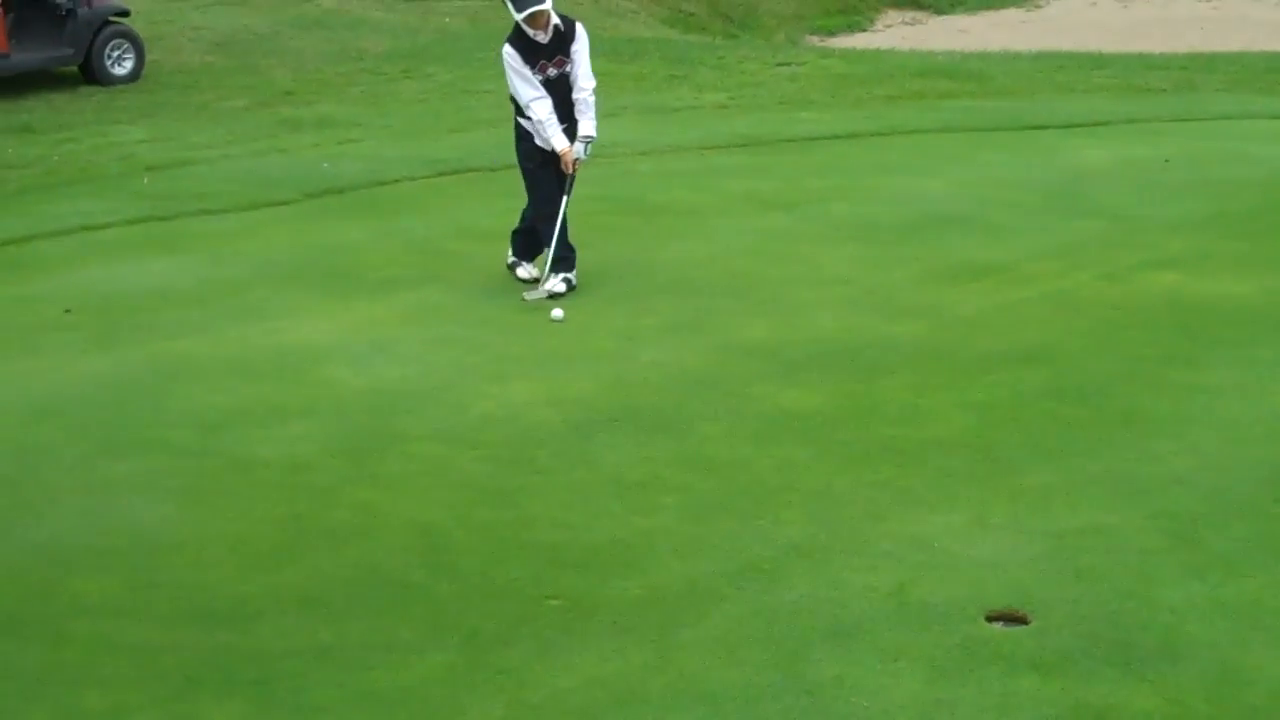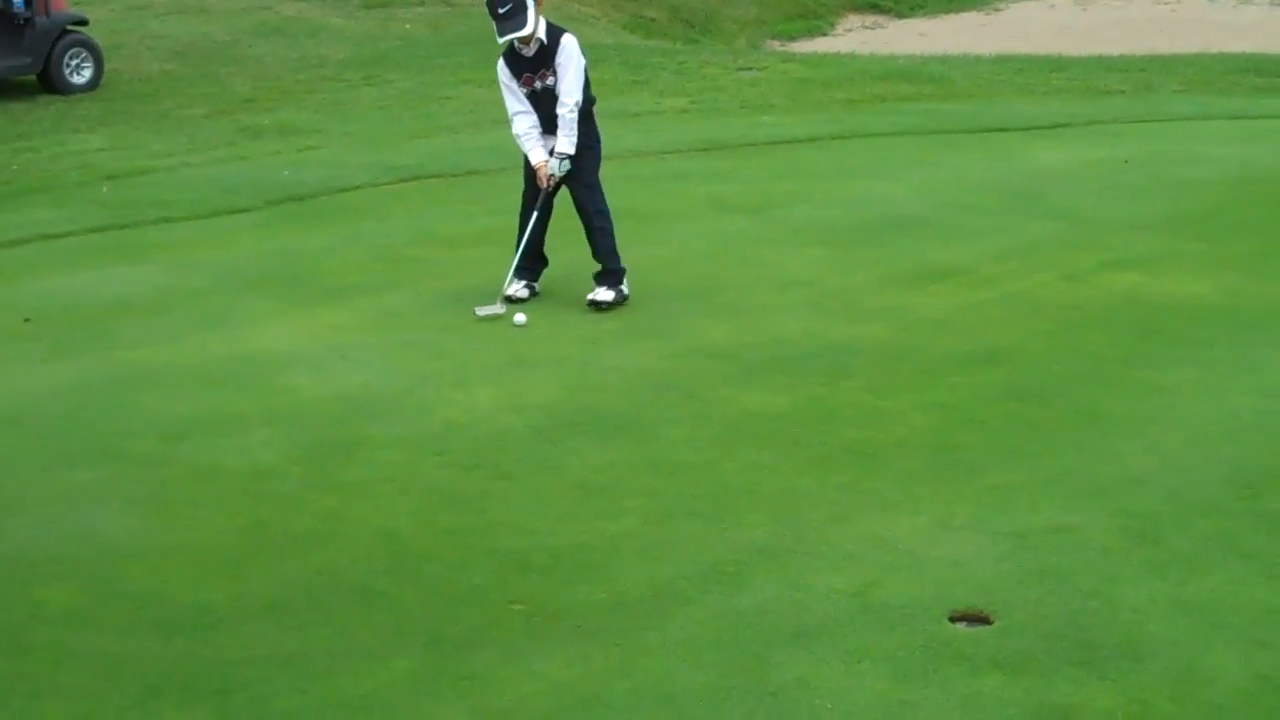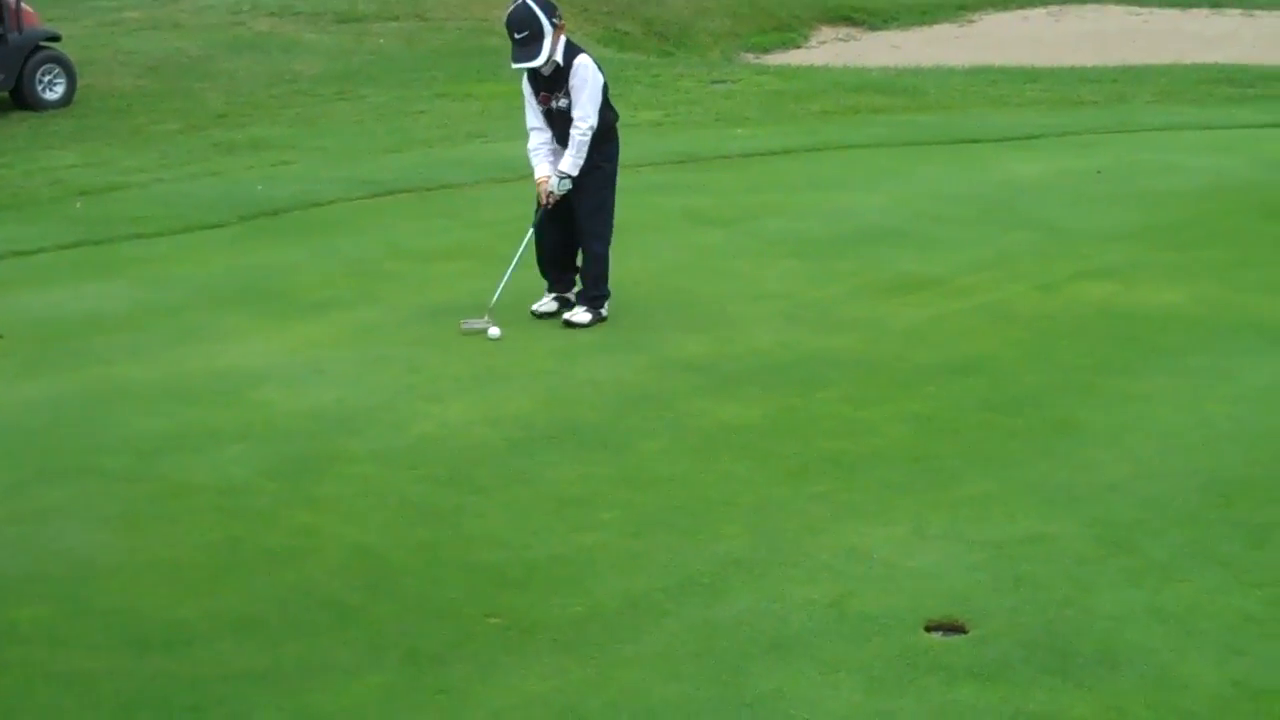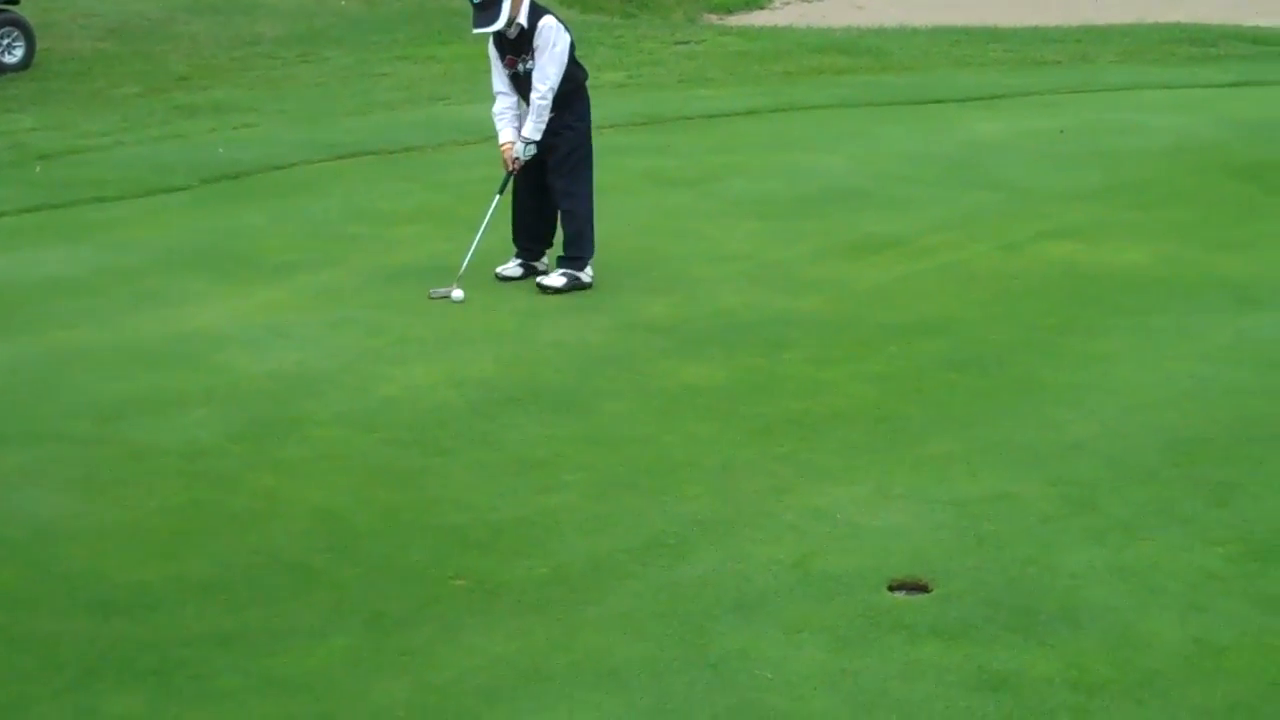
dt=0.5s
person 1, frame 1
left shoulder: (573, 32)
right shoulder: (513, 50)
left elbow: (584, 87)
right elbow: (535, 102)
left wrist: (584, 136)
right wrist: (560, 145)
left hip: (570, 126)
right hip: (534, 132)
left knee: (551, 199)
right knee: (546, 199)
left ankle: (522, 252)
right ankle: (562, 268)
person 1, frame 2
left shoulder: (564, 43)
right shoulder: (507, 63)
left elbow: (569, 104)
right elbow: (521, 116)
left wrist: (562, 154)
right wrist: (538, 159)
left hip: (578, 137)
right hip: (539, 143)
left knee: (591, 205)
right knee: (533, 208)
left ankle: (613, 280)
right ankle: (526, 275)
person 1, frame 3
left shoulder: (580, 64)
right shoulder: (531, 76)
left elbow: (584, 127)
right elbow: (538, 129)
left wrist: (565, 173)
right wrist: (543, 174)
left hip: (595, 155)
right hip: (563, 156)
left knee: (591, 227)
right knee: (550, 224)
left ankle: (594, 300)
right ankle: (561, 288)
person 1, frame 4
left shoulder: (546, 26)
right shoulder: (497, 39)
left elbow: (544, 90)
right elbow: (504, 94)
left wrist: (527, 139)
right wrist: (508, 139)
left hip: (568, 114)
right hip: (536, 117)
left knee: (567, 188)
right knee: (527, 187)
left ankle: (578, 265)
right ankle: (531, 255)
